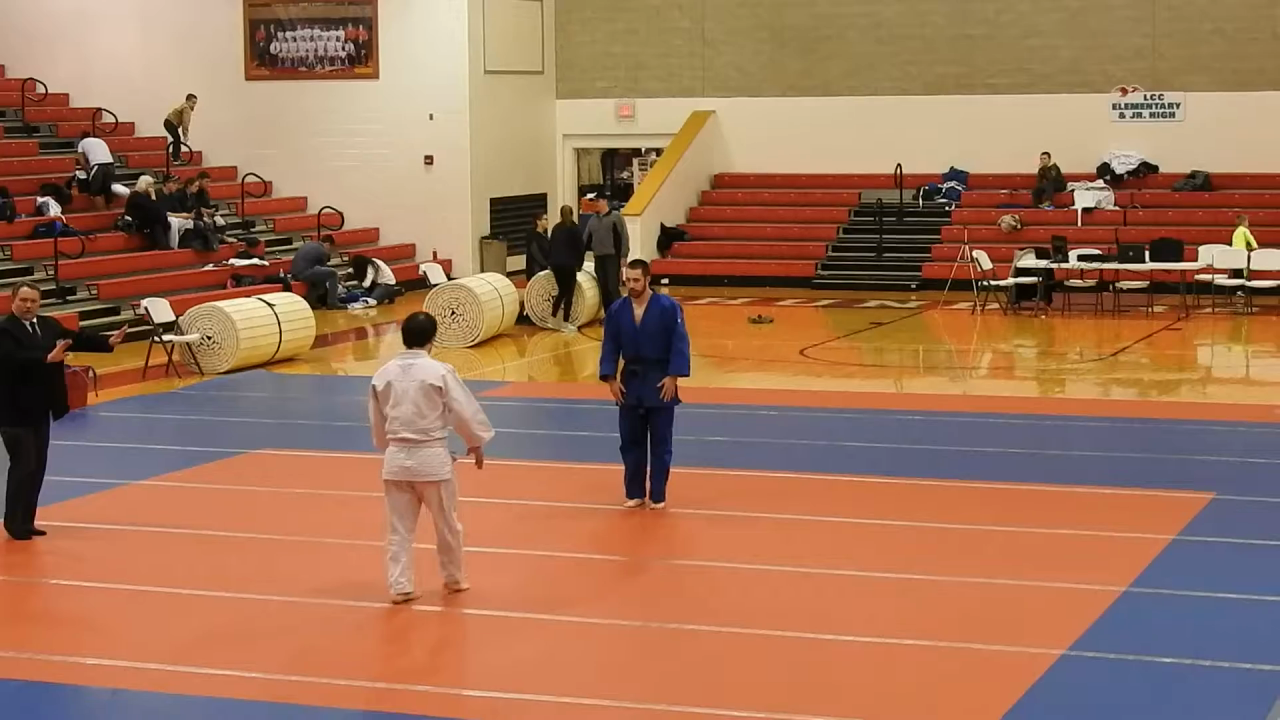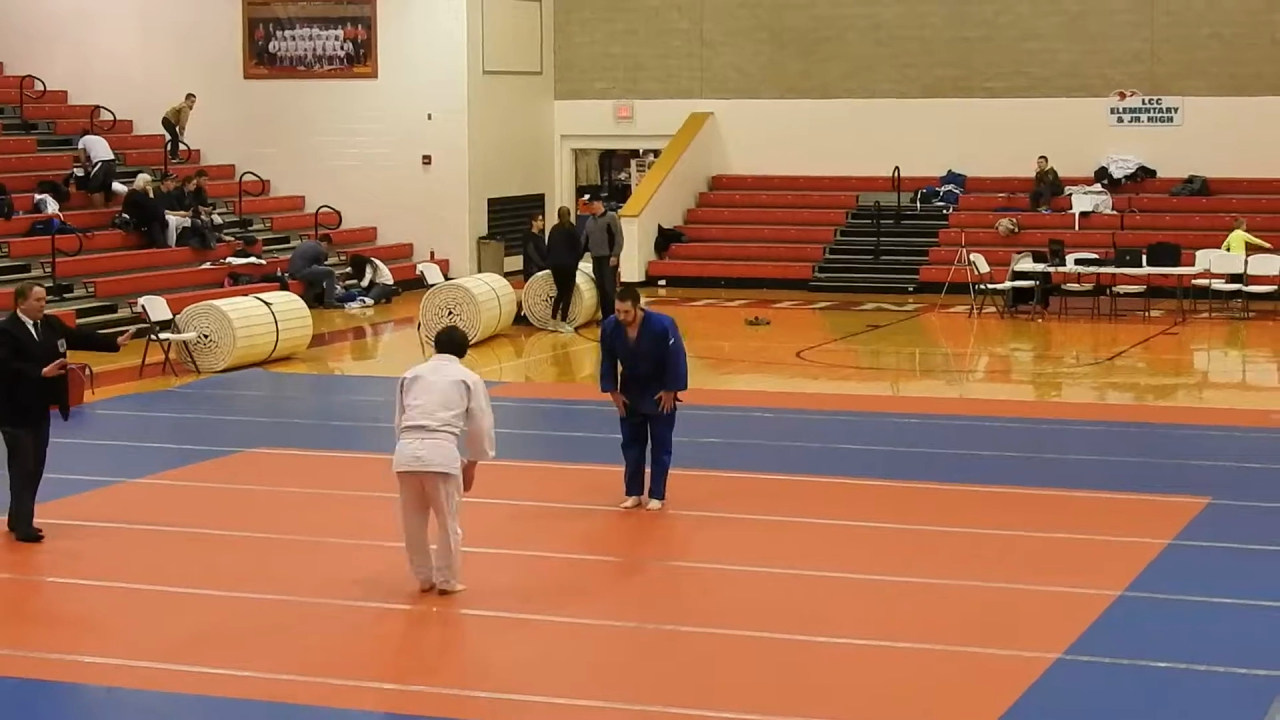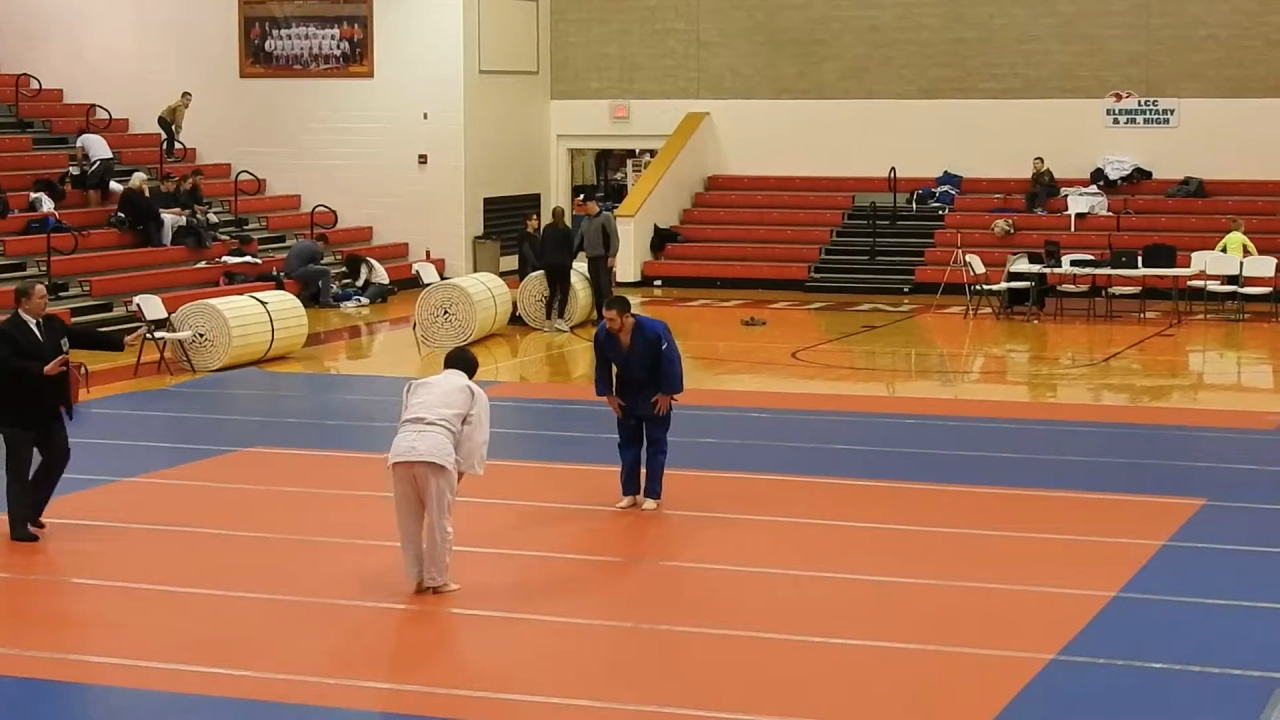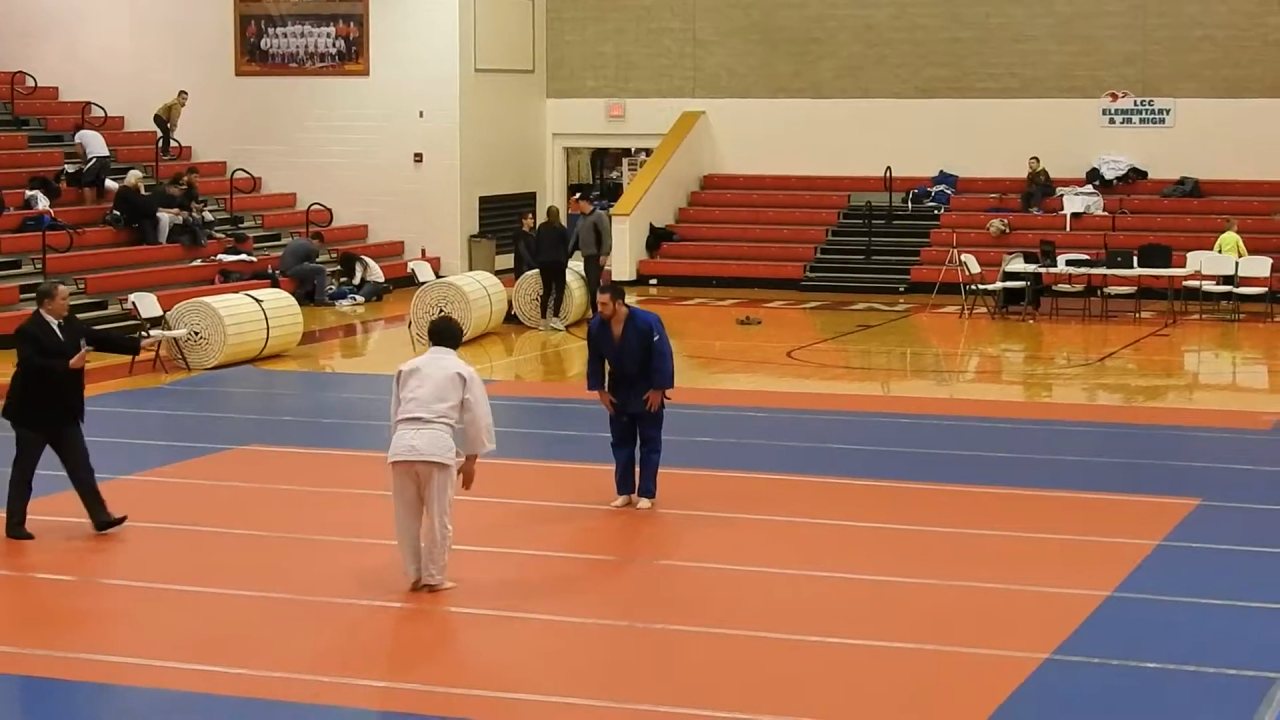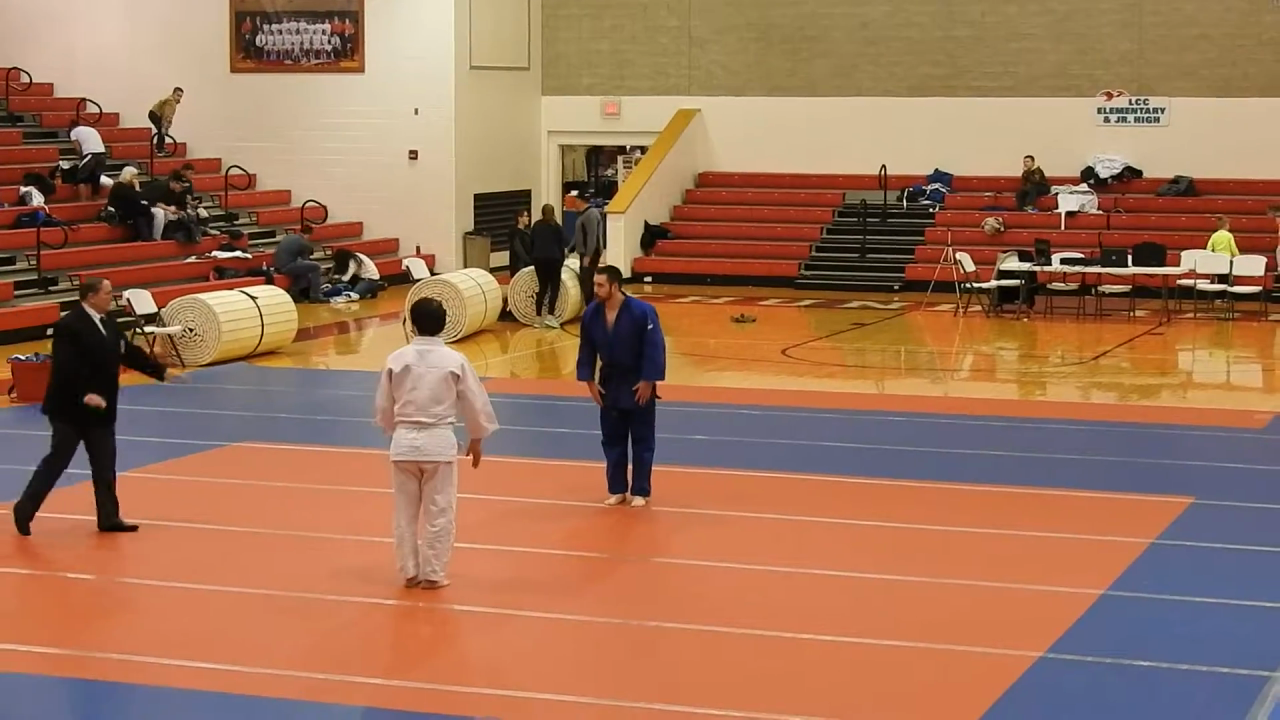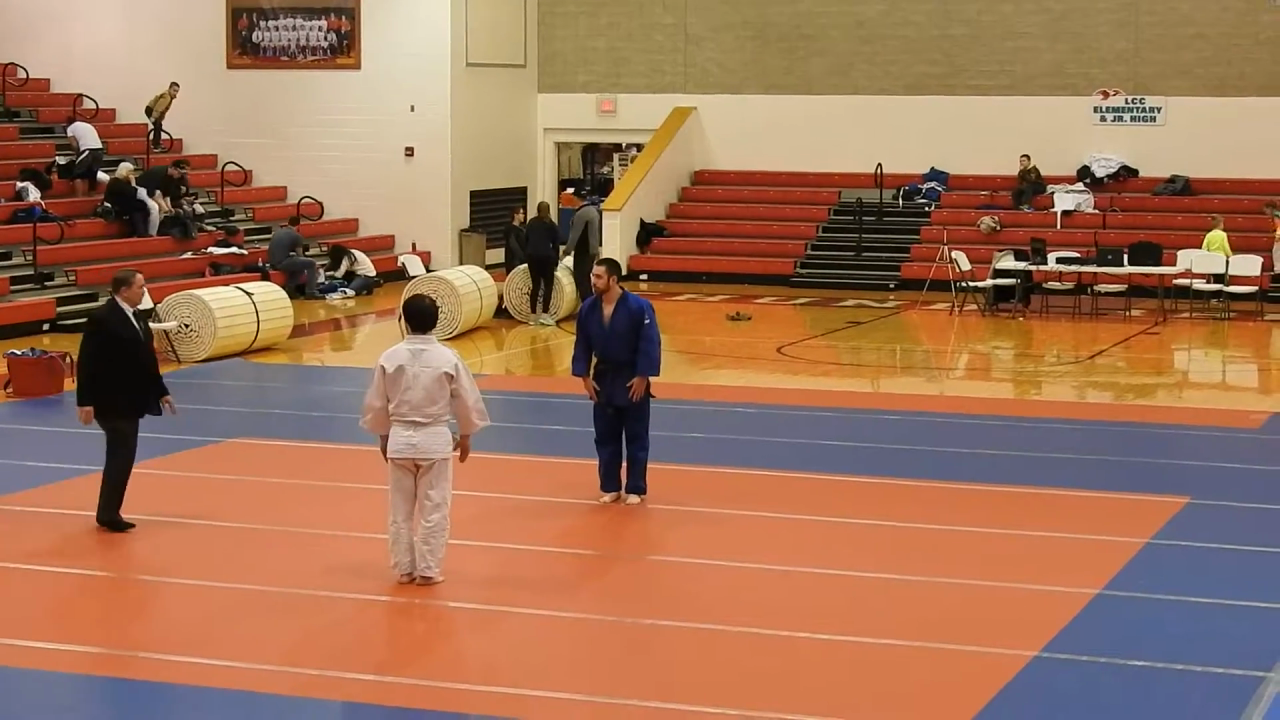
dt=0.3s
person 1, frame 1
left shoulder: (383, 374)
right shoulder: (440, 372)
left elbow: (377, 423)
right elbow: (464, 412)
right wrist: (477, 444)
left hip: (396, 459)
right hip: (432, 457)
left knee: (399, 528)
right knee: (446, 524)
left ankle: (400, 586)
right ankle: (453, 578)
person 1, frame 2
left shoulder: (411, 374)
right shoulder: (470, 379)
right elbow: (480, 425)
right wrist: (472, 464)
left hip: (406, 450)
right hip: (442, 453)
left knee: (413, 522)
right knee: (448, 522)
left ankle: (424, 577)
right ankle: (446, 581)
person 1, frame 3
left shoulder: (418, 383)
right shoulder: (475, 392)
right elbow: (474, 439)
right wrist: (458, 477)
left hip: (402, 447)
right hip: (436, 449)
left knee: (408, 521)
right knee: (439, 521)
left ankle: (419, 578)
right ankle: (437, 580)
person 1, frame 4
left shoulder: (407, 367)
right shoulder: (464, 371)
right elbow: (477, 418)
right wrist: (470, 459)
left hip: (402, 443)
right hip: (437, 444)
left knee: (406, 517)
right knee: (438, 516)
left ankle: (414, 576)
right ankle: (433, 578)
person 1, frame 5
left shoulder: (396, 360)
right shoulder: (455, 360)
left elbow: (383, 407)
right elbow: (475, 403)
right wrist: (476, 440)
left hip: (404, 442)
right hip: (439, 442)
left knee: (405, 513)
right knee: (439, 513)
left ankle: (410, 572)
right ankle: (433, 574)
person 1, frame 6
left shoulder: (389, 358)
right shoulder: (448, 358)
left elbow: (376, 403)
right elbow: (467, 401)
left wrist: (383, 436)
right wrist: (465, 435)
left hip: (400, 439)
right hip: (435, 440)
left knee: (400, 510)
right knee: (434, 509)
left ankle: (404, 569)
right ankle: (428, 570)
person 2, frame 1
left shoulder: (49, 325)
left elbow: (77, 339)
left wrist: (108, 342)
right wrist: (48, 359)
left hip: (39, 411)
left knee: (37, 467)
right knee: (23, 466)
left ankle: (25, 521)
person 2, frame 2
left shoulder: (51, 324)
left elbow: (79, 338)
left wrist: (115, 342)
right wrist: (41, 373)
left hip: (39, 409)
left knee: (35, 466)
right knee: (22, 467)
right ankle: (22, 525)
person 2, frame 3
left shoulder: (53, 323)
left elbow: (82, 337)
left wrist: (122, 342)
right wrist: (43, 371)
left hip: (47, 409)
left knee: (59, 457)
left ankle: (31, 511)
person 2, frame 4
left shoulder: (70, 325)
right shoulder: (28, 331)
left elbow: (101, 339)
right elbow: (32, 365)
left wrist: (137, 345)
right wrist: (68, 365)
left hip: (63, 411)
right hip: (33, 412)
left knee: (79, 463)
right knee: (24, 468)
left ankle: (100, 517)
right ankle: (15, 525)
person 2, frame 5
left shoulder: (107, 322)
right shoulder: (69, 326)
left elbow: (129, 353)
right elbow: (64, 367)
left wrist: (161, 372)
right wrist: (85, 394)
left hip: (102, 409)
right hip: (71, 408)
left knee: (105, 462)
right knee: (57, 461)
left ankle: (109, 518)
right ankle: (24, 510)
person 2, frame 6
left shoulder: (137, 316)
right shoulder: (102, 319)
left elbow: (147, 359)
right elbow: (87, 362)
left wrist: (161, 392)
right wrist: (86, 401)
left hip: (132, 400)
right hip: (111, 402)
left knee: (122, 455)
right knee: (122, 454)
left ankle: (109, 513)
right ankle: (107, 512)
person 3, frame 1
left shoulder: (668, 307)
right shoulder: (617, 310)
left elbow: (679, 344)
right elbow: (610, 347)
left wrist: (672, 377)
right wrist: (611, 379)
left hip: (659, 383)
right hip: (630, 381)
left knee: (661, 442)
right knee: (630, 441)
left ankle: (658, 496)
right ankle: (635, 493)
person 3, frame 2
left shoulder: (662, 325)
right shoulder: (610, 328)
left elbow: (676, 358)
right elbow: (608, 361)
left wrist: (670, 390)
right wrist: (613, 391)
left hip: (659, 390)
right hip: (630, 389)
left knee: (660, 442)
right knee: (631, 441)
left ankle: (656, 495)
right ankle: (634, 492)
person 3, frame 3
left shoulder: (654, 330)
right shoulder: (602, 334)
left elbow: (671, 362)
right elbow: (602, 366)
left wrist: (666, 393)
right wrist: (609, 395)
left hip: (655, 392)
right hip: (626, 392)
left knee: (656, 442)
right knee: (628, 441)
left ankle: (652, 494)
right ankle: (629, 492)
person 3, frame 4
left shoulder: (647, 322)
right shoulder: (596, 325)
left elbow: (662, 356)
right elbow: (595, 360)
left wrist: (657, 389)
right wrist: (600, 390)
left hip: (646, 389)
right hip: (619, 388)
left knee: (649, 441)
right knee: (621, 440)
left ankle: (646, 493)
right ankle: (624, 491)
person 3, frame 5
left shoulder: (642, 312)
right shoulder: (591, 314)
left elbow: (654, 348)
right elbow: (587, 349)
left wrist: (648, 381)
right wrist: (590, 381)
left hip: (638, 383)
right hip: (609, 383)
left knee: (642, 440)
right knee: (612, 439)
left ankle: (640, 492)
right ankle: (617, 489)
person 3, frame 6
left shoulder: (639, 307)
right shoulder: (588, 308)
left elbow: (650, 344)
right elbow: (582, 345)
left wrist: (642, 377)
right wrist: (585, 376)
left hip: (632, 381)
right hip: (603, 379)
left knee: (636, 438)
right knee: (605, 437)
left ankle: (635, 490)
right ankle: (610, 487)
